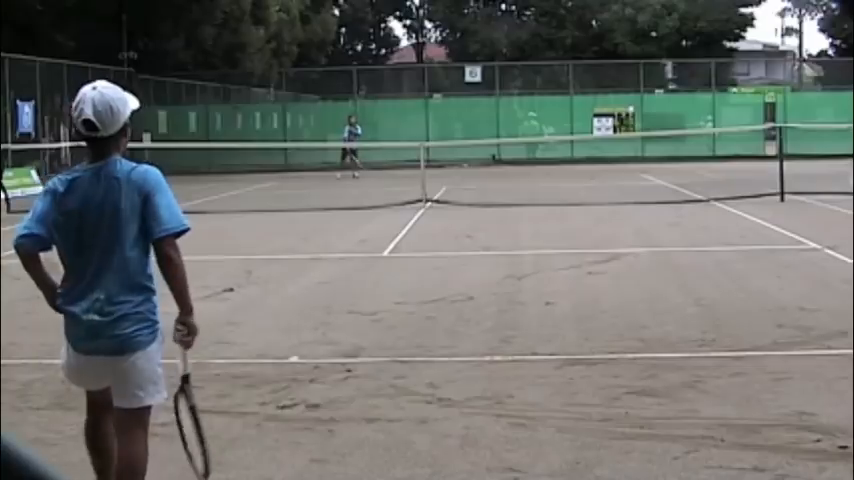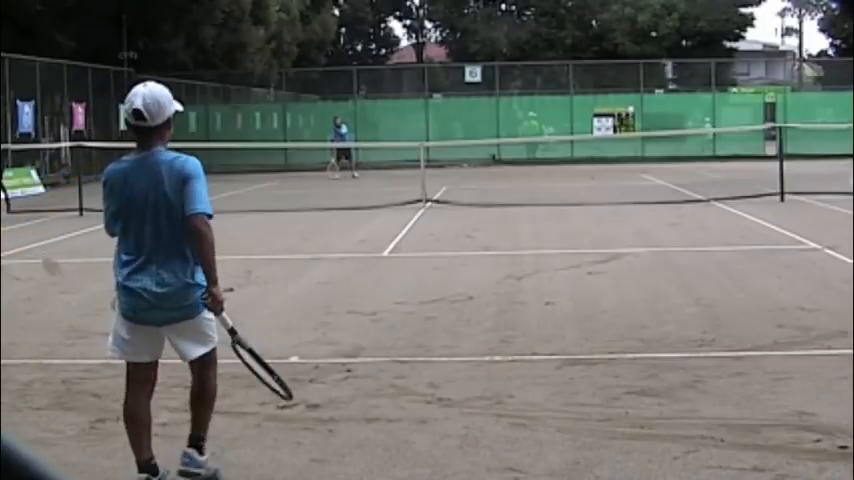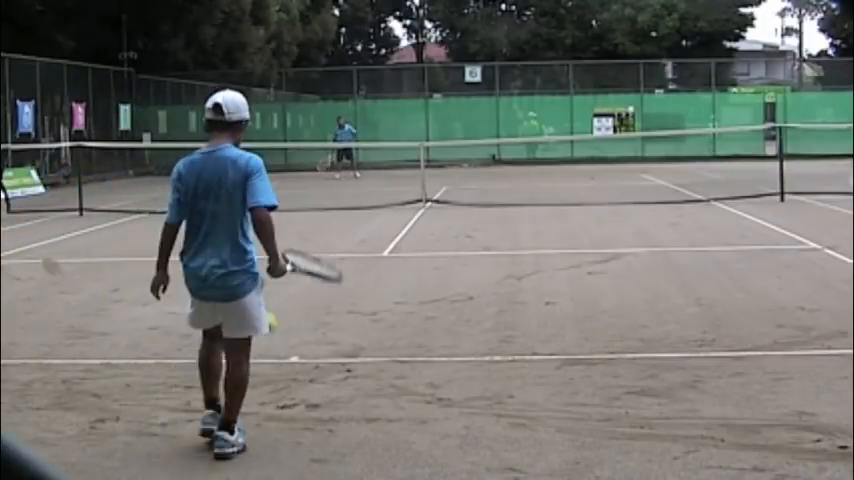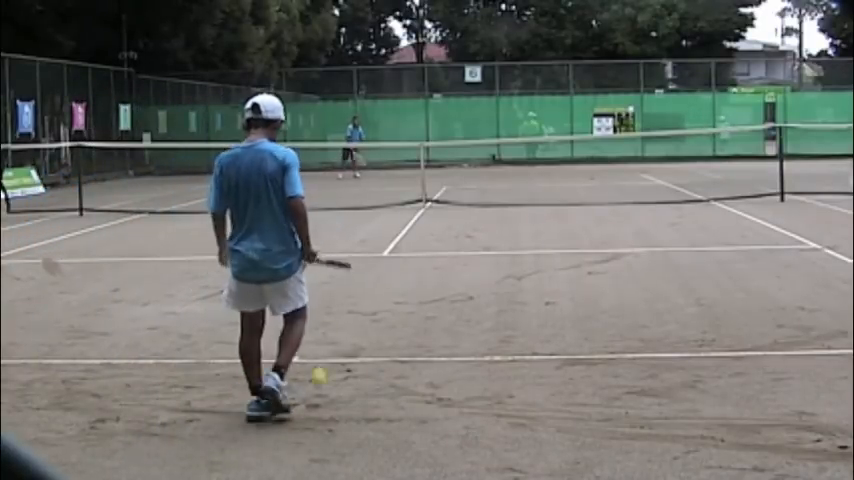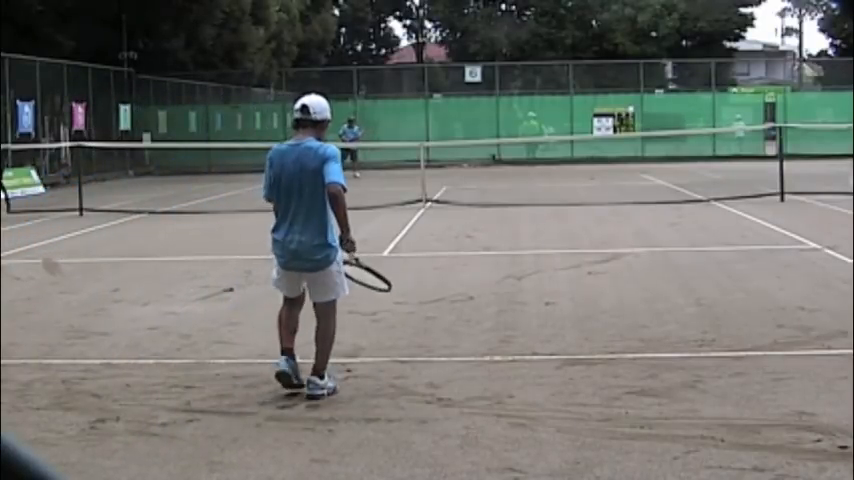
dt=0.5s
person 1, frame 1
left shoulder: (60, 188)
right shoulder: (145, 180)
left elbow: (25, 244)
right elbow: (167, 251)
left wrist: (52, 293)
right wrist: (185, 312)
left hip: (82, 324)
right hip: (133, 325)
left knee: (99, 411)
right knee: (132, 426)
person 1, frame 2
left shoulder: (114, 174)
right shoulder: (186, 167)
left elbow: (114, 229)
right elbow: (198, 224)
right wrist: (213, 283)
left hip: (134, 297)
right hip: (182, 295)
left knee: (139, 385)
right knee: (204, 372)
person 1, frame 3
left shoulder: (184, 167)
right shoulder: (249, 163)
left elbow: (172, 223)
right elbow: (260, 215)
left wrist: (161, 268)
right wrist: (275, 257)
left hip: (198, 273)
right hip: (238, 273)
left knee: (210, 342)
right knee: (237, 354)
left ankle: (211, 413)
right ankle: (226, 432)
person 1, frame 4
left shoulder: (225, 160)
right shoulder: (284, 157)
left elbow: (217, 211)
right elbow: (296, 205)
left wrist: (223, 246)
right wrist: (306, 245)
left hip: (242, 259)
right hip: (281, 258)
left knee: (250, 327)
right knee: (296, 320)
left ankle: (258, 397)
right ankle: (276, 377)
person 1, frame 5
left shoulder: (275, 155)
right shoulder: (327, 153)
left elbow: (271, 198)
right elbow: (335, 191)
right wrist: (346, 233)
left hip: (285, 246)
right hip: (320, 248)
left knee: (291, 303)
right knee: (326, 313)
left ankle: (287, 359)
right ankle: (318, 379)
